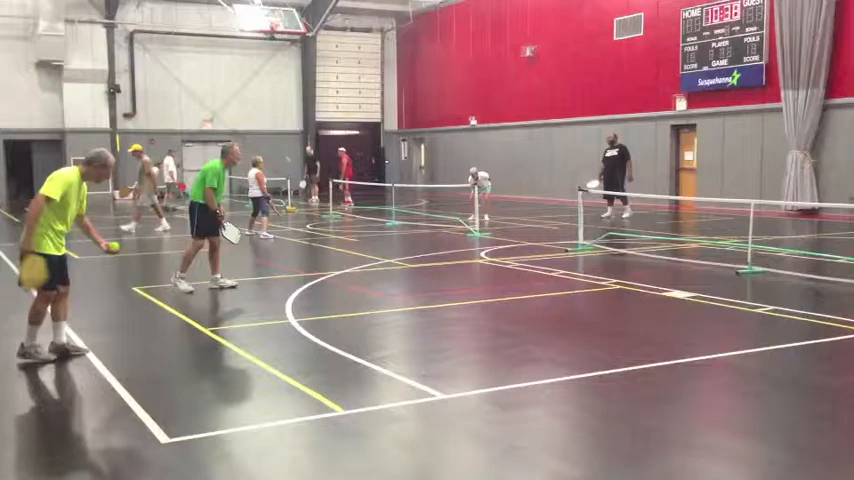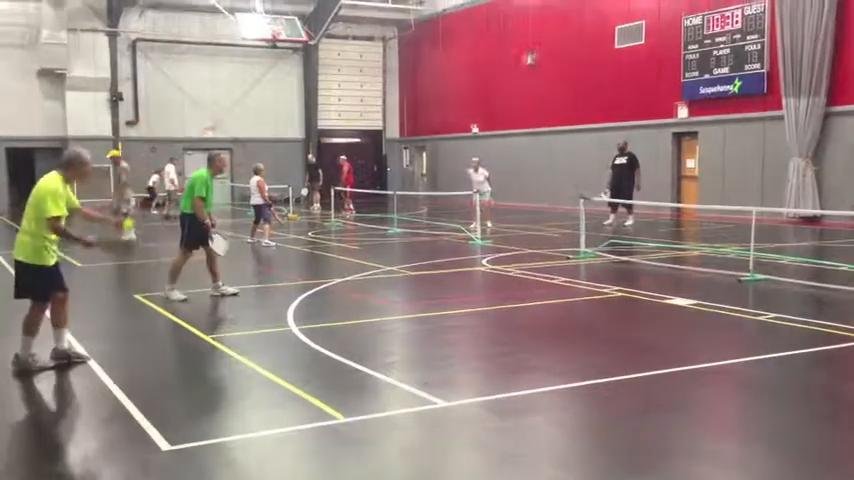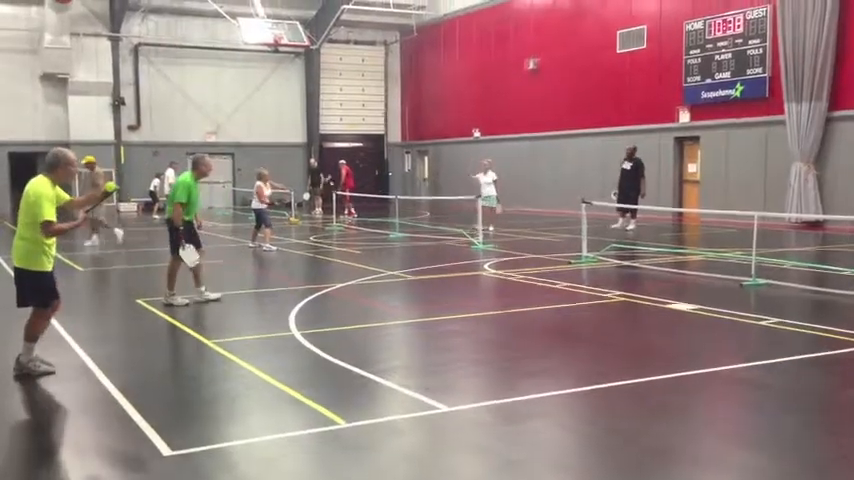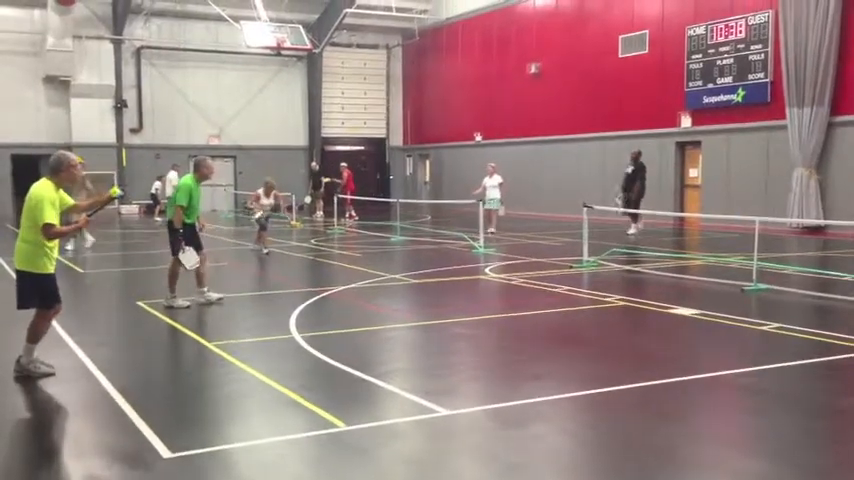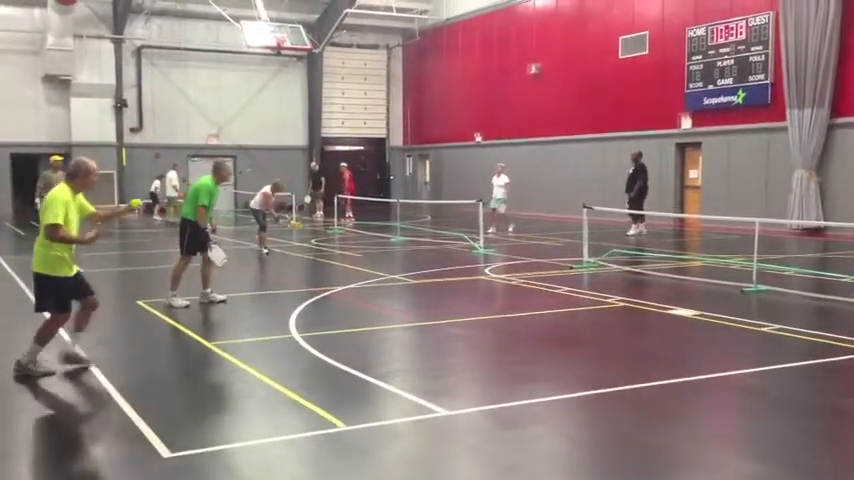
dt=0.4s
person 1, frame 1
left shoulder: (82, 185)
right shoulder: (64, 177)
left elbow: (81, 218)
right elbow: (37, 204)
left wrist: (100, 241)
right wrist: (27, 241)
left hip: (57, 245)
right hip: (40, 245)
left knee: (62, 291)
right knee: (47, 294)
left ankle: (60, 342)
right ankle: (28, 347)
person 1, frame 2
left shoulder: (61, 184)
right shoulder: (52, 186)
left elbow: (79, 209)
right elbow: (56, 226)
left wrist: (110, 220)
right wrist: (82, 240)
left hip: (46, 254)
right hip: (35, 255)
left knee: (60, 297)
right knee: (40, 304)
left ankle: (62, 348)
right ankle: (23, 357)
person 1, frame 3
left shoulder: (48, 186)
right shoulder: (42, 190)
left elbow: (72, 203)
right elbow: (49, 229)
left wrist: (99, 195)
right wrist: (77, 223)
left hip: (39, 260)
right hip: (33, 261)
left knee: (52, 305)
right knee: (42, 310)
left ankle: (28, 355)
right ankle: (25, 361)
person 1, frame 4
left shoulder: (53, 190)
right shoulder: (44, 193)
left elbow: (76, 206)
right elbow: (50, 232)
left wrist: (105, 198)
right wrist: (77, 227)
left hip: (41, 262)
right hip: (35, 264)
left knee: (52, 309)
right knee: (45, 312)
left ankle: (28, 357)
right ankle: (25, 363)
person 1, frame 5
left shoulder: (76, 197)
right shoulder: (59, 197)
left elbow: (97, 216)
right elbow: (54, 232)
left wrist: (123, 211)
right wrist: (83, 239)
left hip: (67, 266)
right hip: (51, 268)
left knee: (90, 302)
right knee: (59, 317)
left ankle: (72, 351)
right ankle: (27, 361)
person 2, frame 1
left shoulder: (221, 168)
right shoulder: (214, 167)
right elbow: (208, 192)
left wrist: (219, 209)
right wrist: (217, 213)
left hip: (209, 208)
right hip: (199, 206)
left knee: (215, 243)
right knee: (198, 243)
left ankle: (216, 279)
right ankle: (179, 277)
person 2, frame 2
left shoulder: (208, 177)
right shoulder: (202, 177)
right elbow: (197, 202)
left wrist: (210, 218)
right wrist: (205, 223)
left hip: (199, 219)
right hip: (190, 218)
left knee: (211, 252)
right knee: (185, 253)
left ankle: (218, 286)
right ankle: (170, 289)
person 2, frame 3
left shoulder: (193, 180)
right shoulder: (185, 181)
right elbow: (178, 207)
left wrist: (196, 218)
right wrist: (180, 231)
left hip: (188, 222)
right hip: (178, 224)
left knee: (197, 255)
right knee: (177, 258)
left ankle: (201, 291)
right ankle: (170, 295)
person 2, frame 4
left shoulder: (196, 183)
right shoulder: (186, 184)
right elbow: (178, 210)
left wrist: (198, 220)
right wrist: (178, 235)
left hip: (190, 224)
right hip: (179, 225)
left knee: (200, 256)
right knee: (178, 260)
left ankle: (203, 293)
right ankle: (171, 298)
person 2, frame 5
left shoulder: (213, 184)
right shoulder: (206, 185)
right elbow: (201, 210)
left wrist: (211, 222)
right wrist: (204, 232)
left hip: (201, 224)
right hip: (190, 223)
left knee: (208, 257)
right knee: (185, 259)
left ankle: (206, 293)
right ankle: (172, 296)
